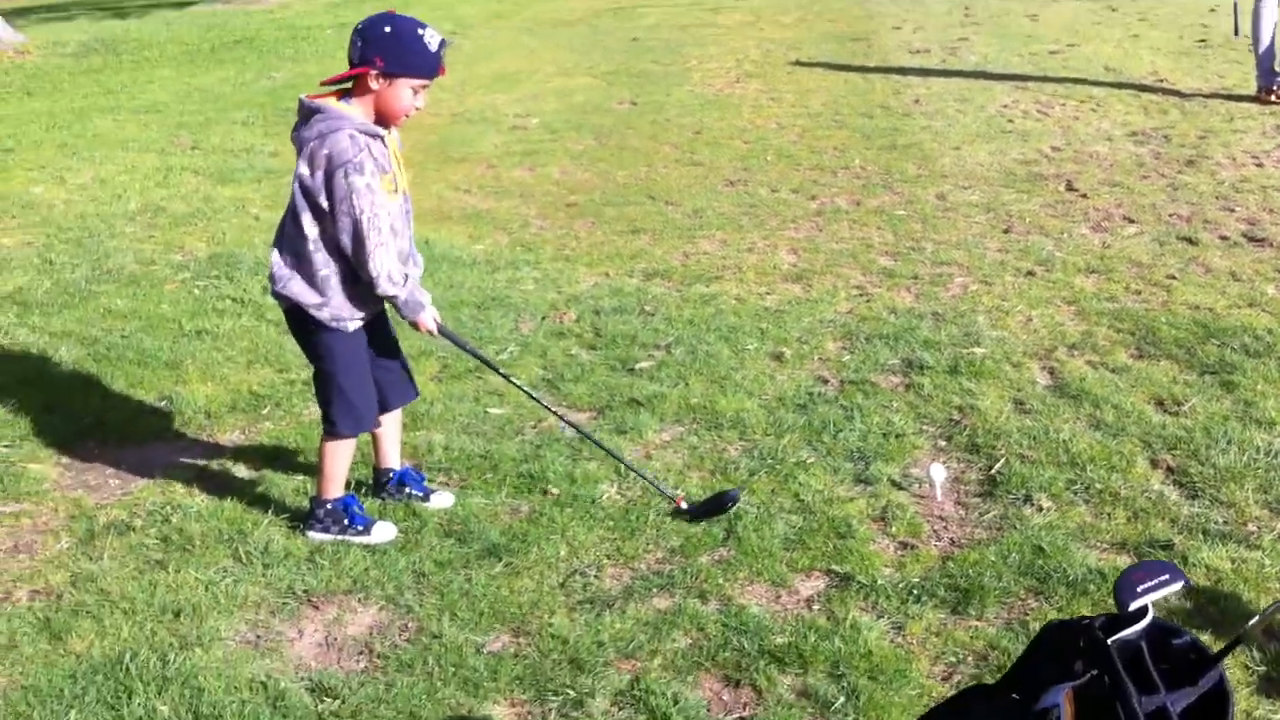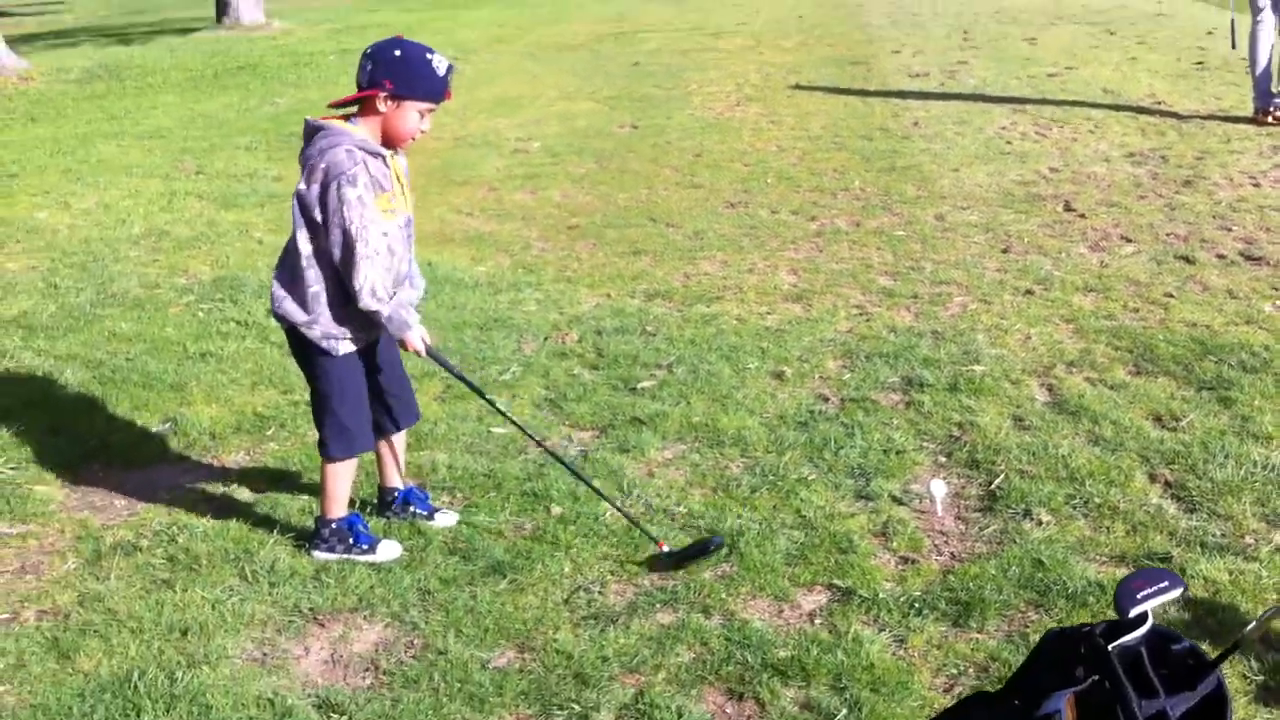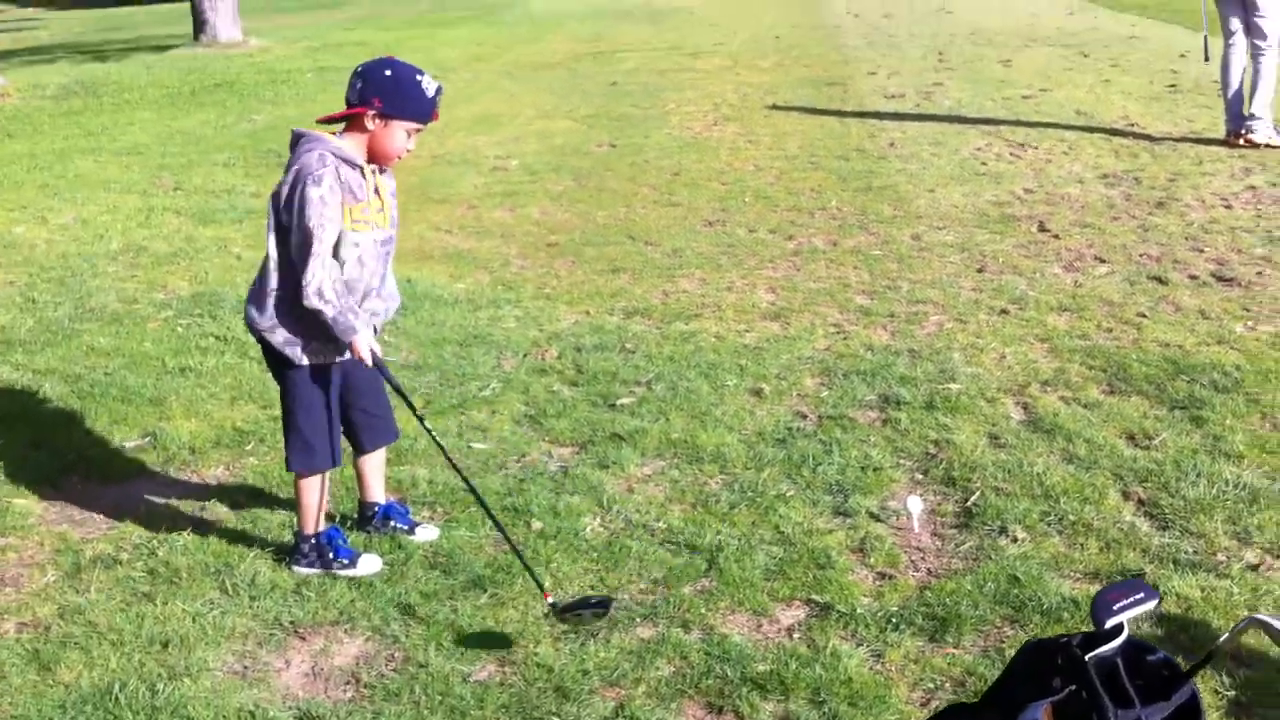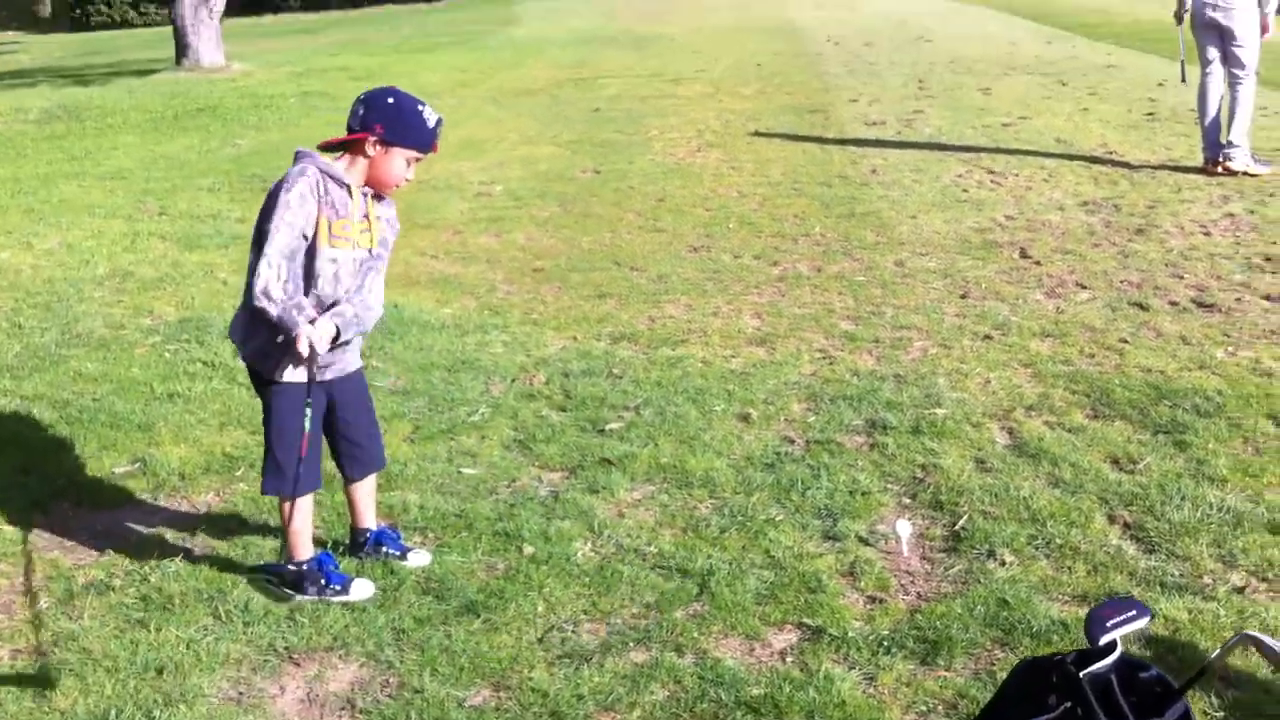
dt=0.1s
person 1, frame 1
left shoulder: (376, 132)
right shoulder: (346, 150)
left elbow: (393, 224)
right elbow: (370, 242)
left wrist: (410, 280)
right wrist: (414, 302)
left hip: (361, 293)
right hip: (328, 298)
left knee: (389, 385)
right knee: (351, 405)
left ankle: (391, 475)
right ankle: (328, 511)
person 1, frame 2
left shoulder: (387, 156)
right shoulder: (346, 165)
left elbow: (396, 246)
right elbow: (361, 261)
left wrist: (403, 304)
right wrist: (402, 321)
left hip: (363, 314)
right hip: (326, 319)
left knee: (391, 410)
right knee: (348, 428)
left ankle: (395, 495)
right ankle: (333, 530)
person 1, frame 3
left shoulder: (379, 180)
right shoulder: (320, 170)
left elbow: (377, 261)
right elbow: (312, 262)
left wrist: (370, 318)
right wrist: (349, 324)
left hip: (348, 328)
right hip: (299, 330)
left knee: (372, 421)
right knee: (316, 439)
left ankle: (376, 509)
right ankle: (312, 543)
person 1, frame 4
left shoulder: (381, 209)
right shoulder: (305, 185)
left elbow: (367, 286)
right elbow: (271, 273)
left wrist: (333, 327)
right wrist: (299, 325)
left hip: (336, 353)
right hip: (281, 354)
left knee: (361, 449)
right knee: (298, 464)
left ankle: (368, 535)
right ankle: (303, 568)
